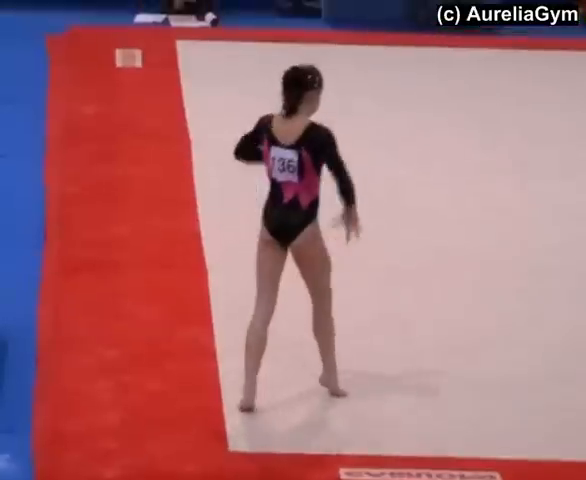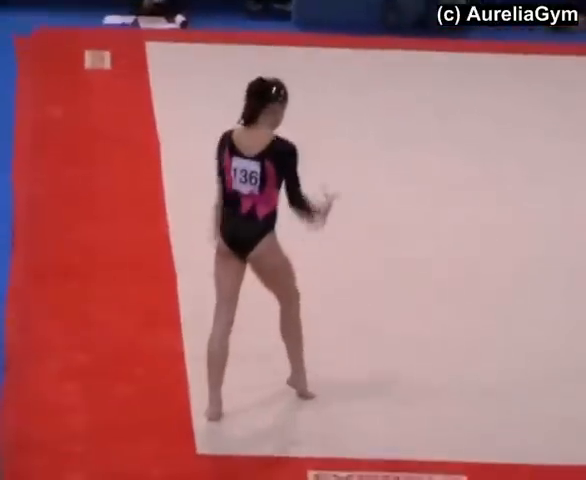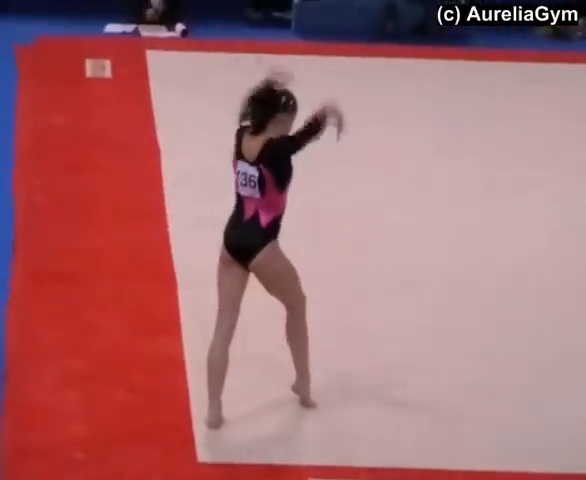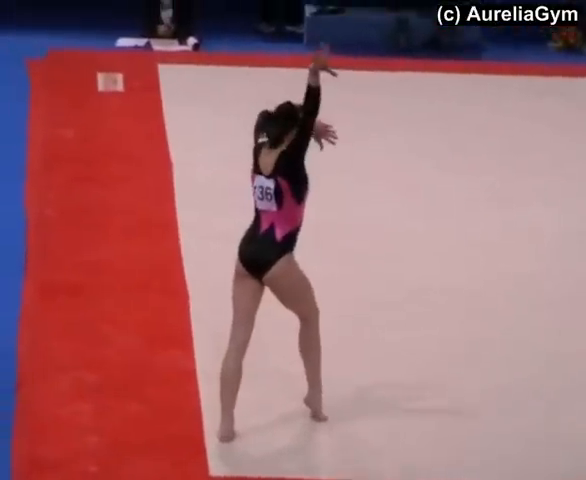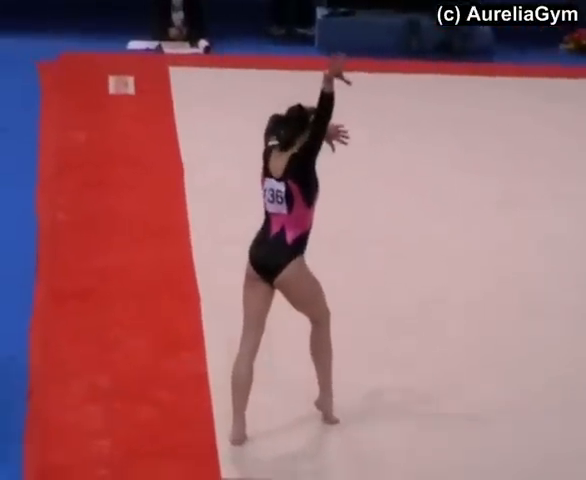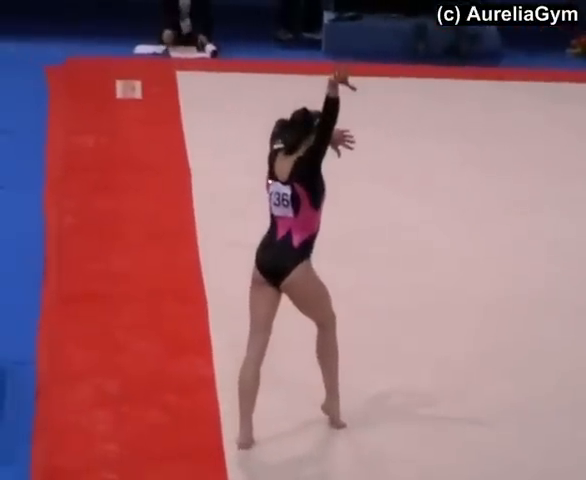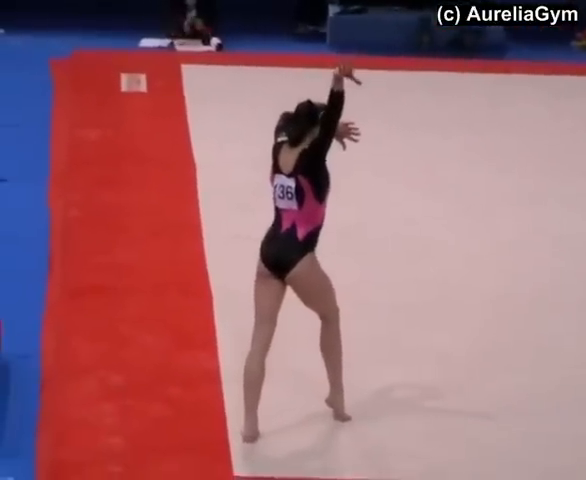
dt=0.5s
person 1, frame 1
left shoulder: (266, 125)
right shoulder: (319, 135)
left elbow: (241, 152)
right elbow: (341, 178)
right wrist: (350, 210)
left hip: (271, 222)
right hip: (302, 225)
left knee: (263, 308)
right knee: (322, 300)
left ankle: (248, 390)
right ankle: (330, 375)
person 1, frame 2
left shoulder: (227, 140)
right shoulder: (283, 148)
left elbow: (224, 188)
right elbow: (294, 199)
right wrist: (315, 212)
left hip: (228, 234)
right hip: (259, 237)
left knee: (223, 318)
right knee: (290, 302)
left ankle: (214, 402)
right ankle: (299, 379)
person 1, frame 3
left shoulder: (242, 137)
right shoulder: (277, 149)
left elbow: (249, 107)
right elbow: (305, 135)
left wrist: (270, 86)
right wrist: (322, 117)
left hip: (232, 239)
right hip: (260, 244)
left knee: (224, 327)
right knee: (296, 305)
left ankle: (214, 409)
right ankle: (303, 385)
person 1, frame 4
left shoulder: (260, 152)
right shoulder: (290, 160)
left elbow: (266, 118)
right elbow: (307, 120)
left wrist: (309, 127)
right wrist: (315, 76)
left hip: (247, 253)
right hip: (275, 259)
left knee: (238, 339)
right knee: (309, 317)
left ankle: (226, 423)
right ankle: (315, 397)
person 1, frame 5
left shoulder: (270, 155)
right shoulder: (301, 163)
left elbow: (279, 123)
right elbow: (320, 125)
left wrist: (321, 129)
right wrist: (329, 81)
left hip: (258, 255)
right hip: (286, 261)
left knee: (249, 342)
right knee: (321, 319)
left ankle: (238, 426)
right ankle: (326, 400)
person 1, frame 6
left shoulder: (275, 159)
right shoulder: (307, 167)
left elbow: (290, 130)
right elbow: (324, 133)
left wrist: (328, 136)
right wrist: (334, 89)
left hip: (264, 260)
right hip: (292, 265)
left knee: (255, 346)
right knee: (327, 323)
left ankle: (245, 430)
right ankle: (332, 404)
person 1, frame 7
left shoulder: (279, 151)
right shoulder: (311, 158)
left elbow: (293, 124)
right elbow: (328, 124)
left wrist: (332, 130)
right wrist: (338, 84)
left hip: (269, 252)
right hip: (297, 256)
left knee: (260, 338)
right knee: (330, 317)
left ankle: (249, 423)
right ankle: (336, 397)
